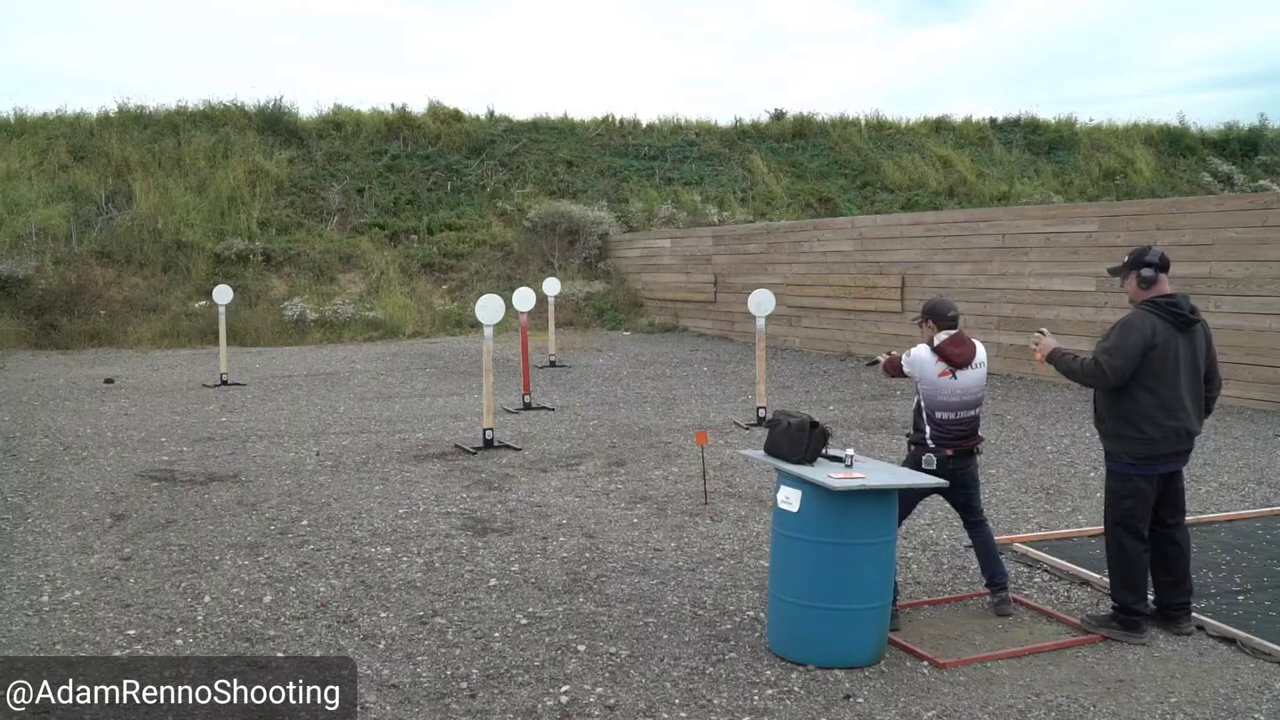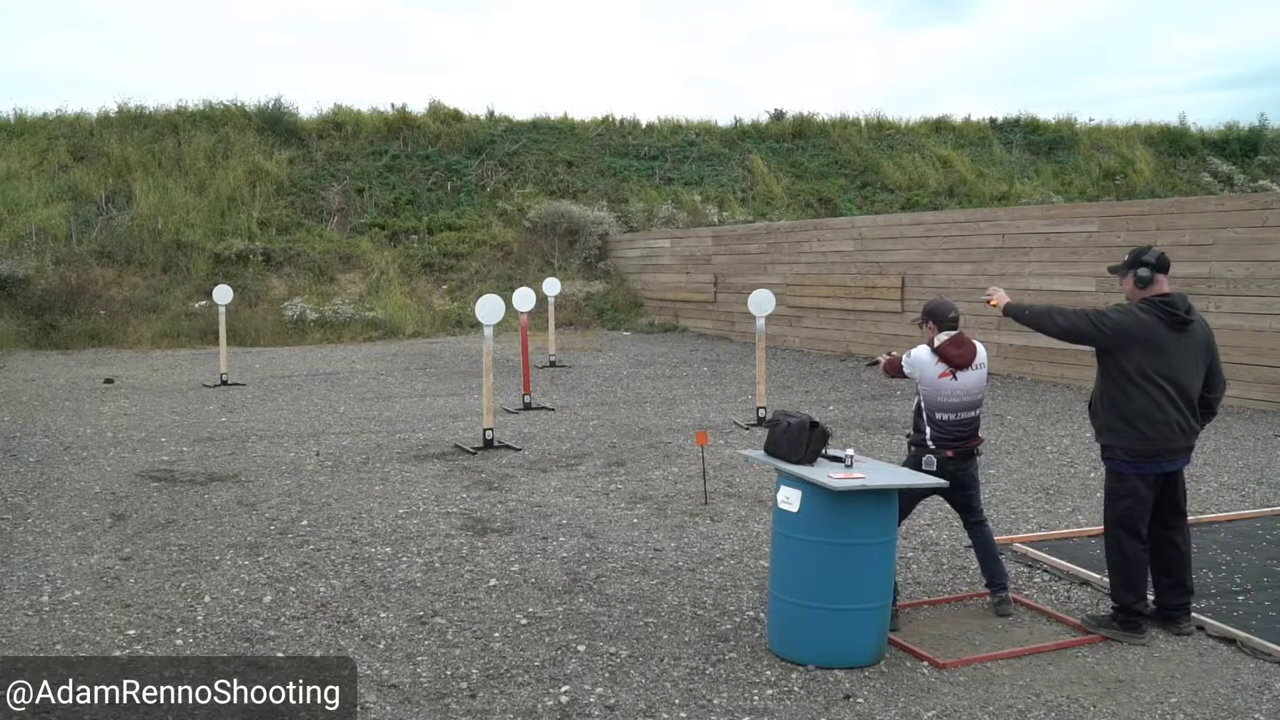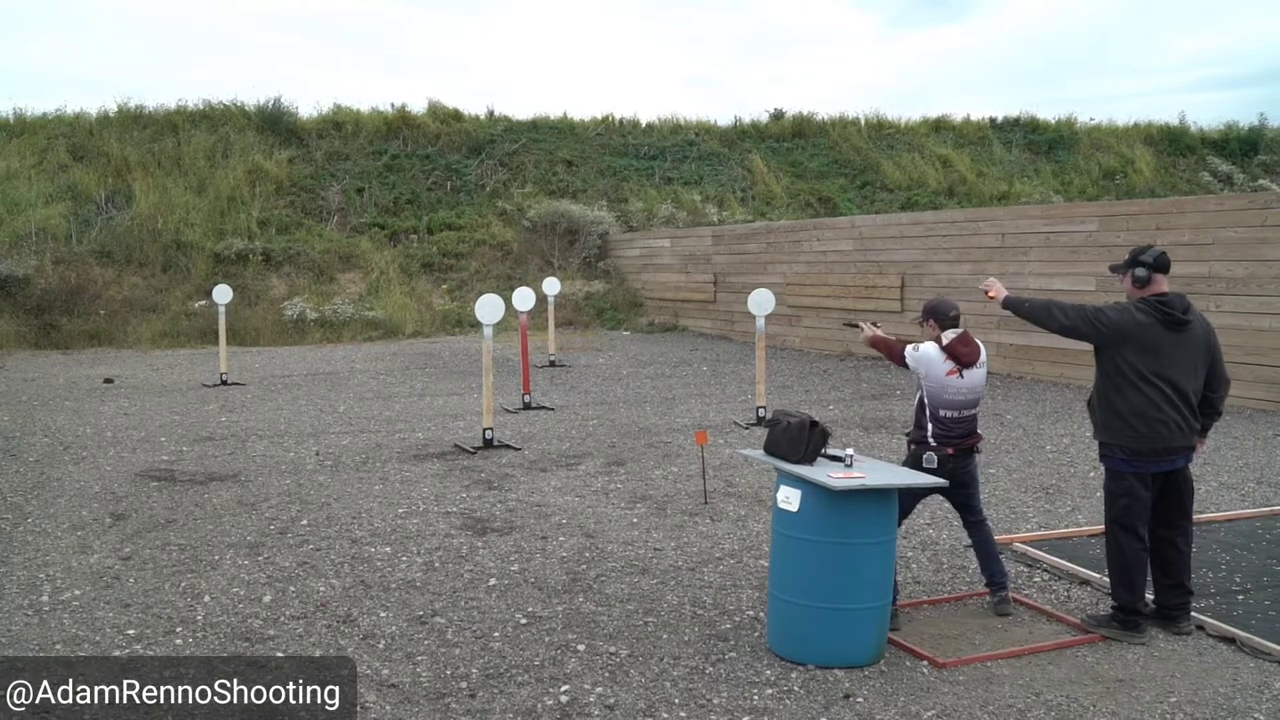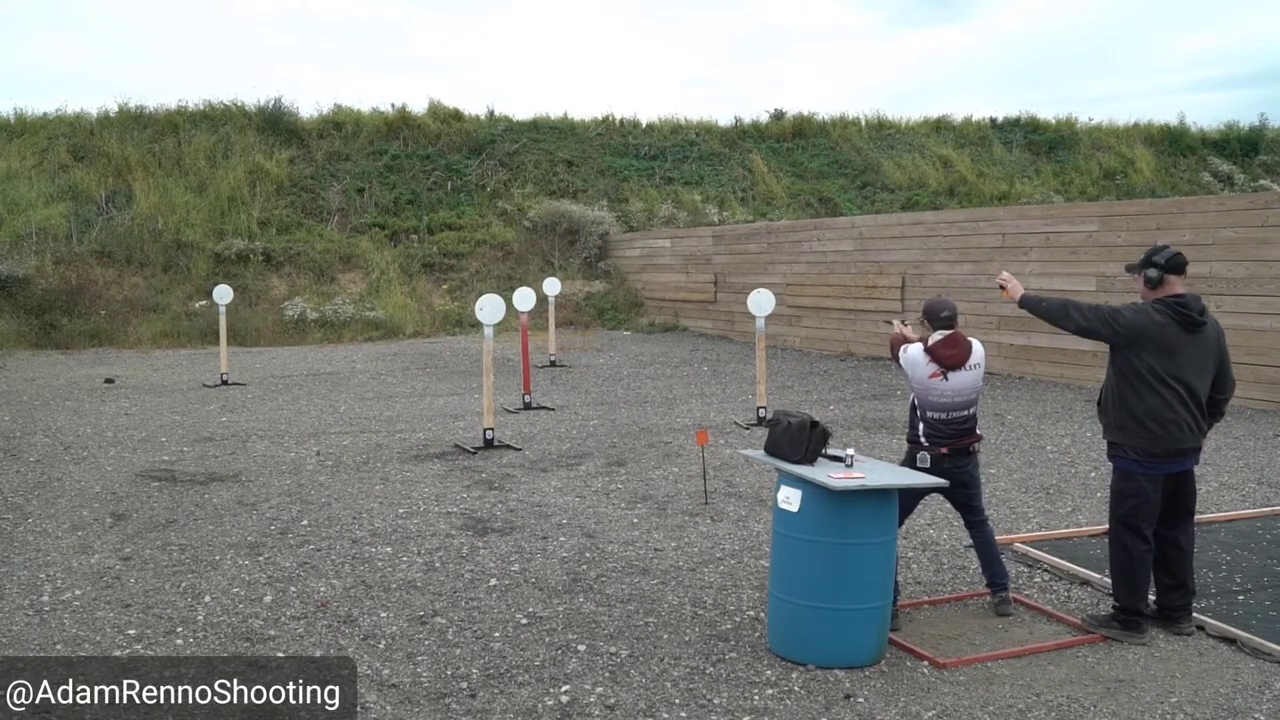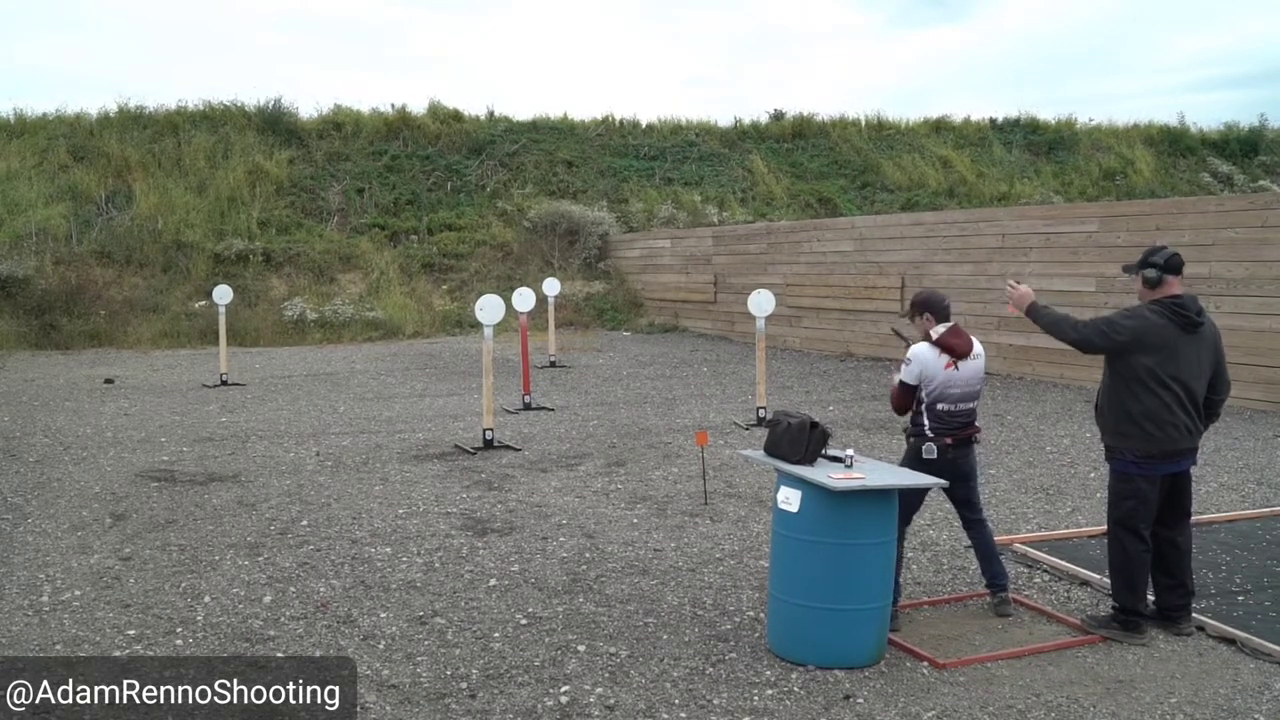
dt=1s
person 1, frame 1
left shoulder: (1139, 324)
right shoulder: (1195, 323)
left elbow: (1100, 373)
right elbow: (1211, 384)
left wrist: (1054, 353)
left hip: (1136, 452)
right hip: (1175, 447)
left knee: (1127, 532)
right knee: (1169, 526)
left ankle: (1130, 619)
right ankle: (1176, 610)
person 1, frame 2
left shoulder: (1127, 321)
right shoulder: (1197, 325)
left elbow: (1064, 322)
right elbow: (1214, 387)
left wrist: (1009, 307)
right wrist: (1191, 428)
left hip: (1134, 452)
right hip: (1175, 449)
left knee: (1127, 533)
right knee: (1171, 529)
left ankle: (1129, 619)
right ankle: (1176, 611)
person 1, frame 3
left shoulder: (1122, 320)
right shoulder: (1199, 324)
left elbow: (1059, 315)
right elbow: (1218, 384)
left wrist: (1007, 299)
right wrist: (1200, 429)
left hip: (1131, 450)
right hip: (1177, 448)
left knee: (1127, 531)
right knee: (1173, 529)
left ankle: (1129, 618)
right ankle: (1175, 610)
person 1, frame 4
left shoulder: (1138, 320)
right shoulder: (1209, 326)
left elbow: (1076, 315)
right elbow: (1223, 387)
left wrist: (1023, 297)
right wrist: (1199, 427)
left hip: (1141, 451)
right hip: (1184, 449)
left knee: (1131, 531)
right knee: (1175, 529)
left ankle: (1129, 618)
right ankle: (1176, 611)
person 1, frame 5
left shoulder: (1138, 322)
right shoulder: (1205, 327)
left elbow: (1080, 333)
right elbow: (1219, 388)
left wrist: (1032, 307)
left hip: (1138, 452)
right hip: (1181, 450)
left knee: (1129, 533)
right knee: (1173, 530)
left ankle: (1129, 619)
right ankle: (1176, 611)
person 2, frame 1
left shoulder: (922, 356)
right shoulder: (979, 352)
left elbow: (893, 367)
left wrist: (885, 361)
right wrist: (898, 360)
left hip: (926, 461)
right hip: (964, 461)
right knee: (977, 523)
left ankle: (887, 606)
right ankle: (1001, 594)
person 2, frame 2
left shoulder: (922, 357)
right shoulder: (979, 353)
left elbow: (893, 368)
left wrist: (886, 362)
right wrist: (900, 361)
left hip: (926, 462)
right hip: (964, 461)
right knee: (976, 523)
left ankle: (887, 605)
right ankle: (1000, 594)
person 2, frame 3
left shoulder: (928, 353)
right shoulder: (977, 352)
left elbow: (899, 354)
left wrist: (874, 338)
right wrist: (885, 338)
left hip: (926, 459)
right hip: (964, 458)
right knee: (976, 521)
left ankle: (886, 605)
right ankle: (1000, 592)
person 2, frame 4
left shoulder: (914, 355)
right shoulder: (976, 350)
left elbow: (899, 349)
left wrist: (900, 336)
right wrist: (916, 339)
left hip: (923, 460)
right hip: (964, 459)
right knee: (978, 522)
left ankle: (887, 606)
right ankle: (1001, 593)
person 2, frame 5
left shoulder: (919, 353)
right shoulder: (975, 347)
left elbow: (902, 405)
left wrist: (898, 385)
left hip: (926, 452)
right hip: (963, 451)
left knee: (892, 525)
right knee: (975, 520)
left ankle: (888, 606)
right ankle: (1000, 593)
